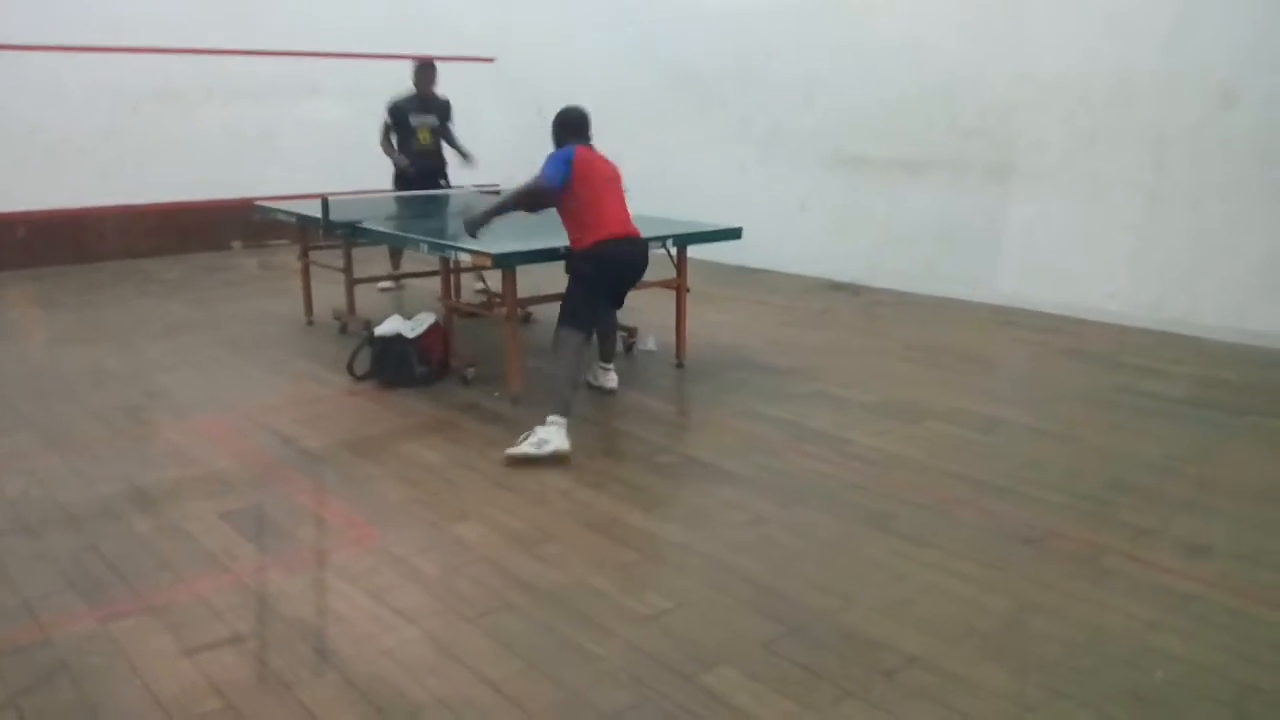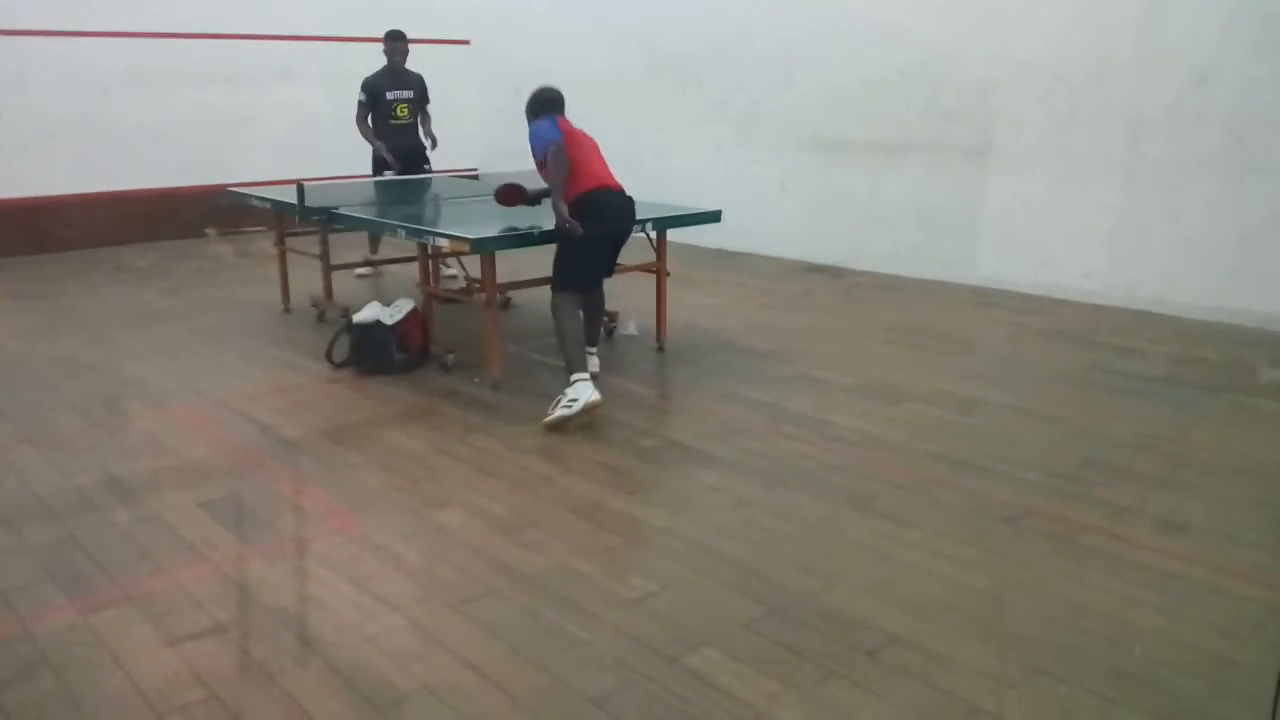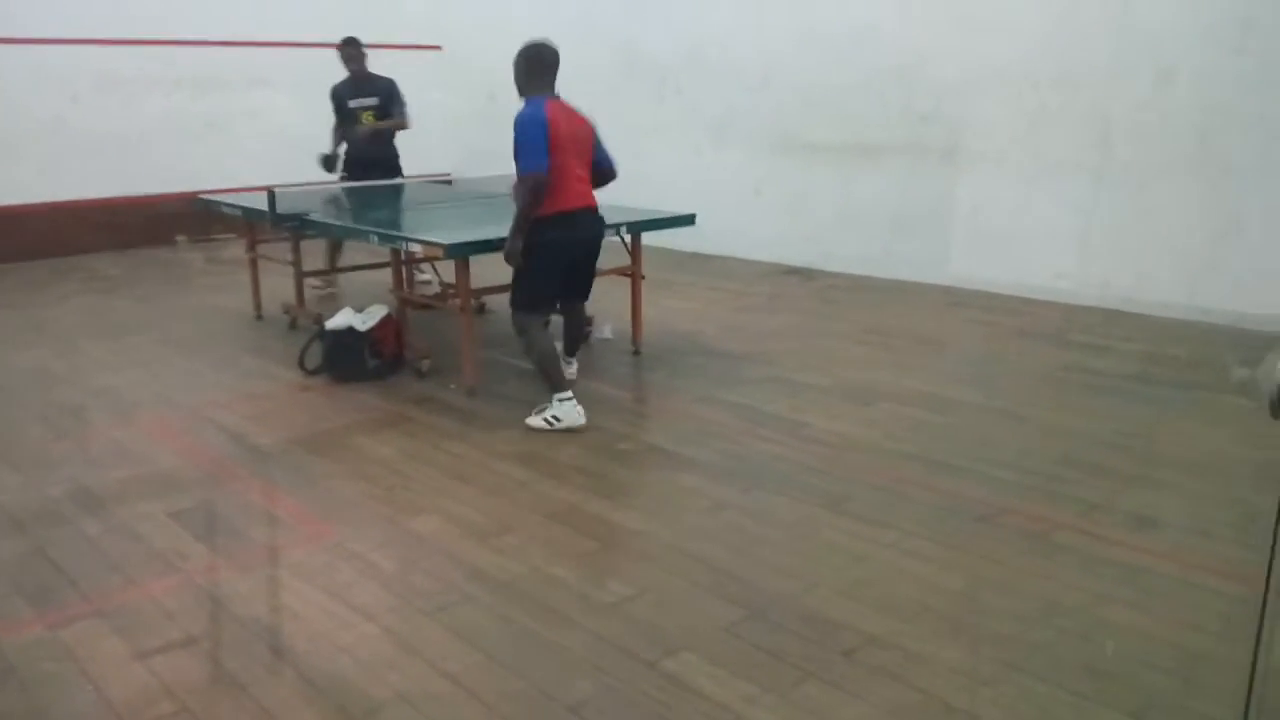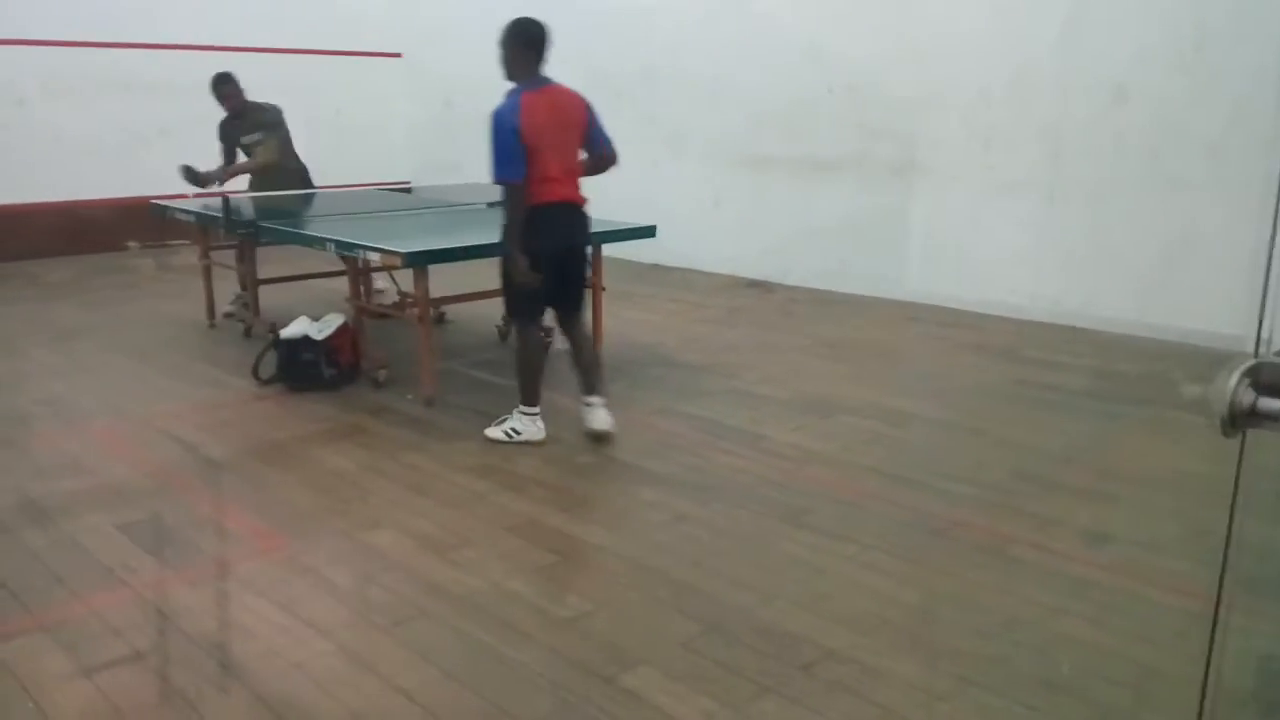
dt=0.4s
person 1, frame 1
left shoulder: (564, 159)
right shoulder: (608, 167)
left elbow: (539, 188)
left wrist: (485, 214)
right wrist: (550, 201)
left hip: (600, 253)
right hip: (635, 250)
left knee: (569, 339)
right knee: (603, 306)
left ankle: (554, 429)
right ankle: (606, 369)
person 1, frame 2
left shoulder: (543, 127)
right shoulder: (579, 134)
left elbow: (556, 155)
left wrist: (558, 202)
right wrist: (540, 194)
left hip: (594, 211)
right hip: (621, 207)
left knee: (565, 299)
right knee: (591, 280)
left ankle: (580, 385)
right ankle: (589, 354)
person 1, frame 3
left shoulder: (530, 117)
right shoulder: (578, 119)
left elbow: (534, 181)
right elbow: (606, 173)
left wrist: (516, 235)
left hip: (553, 229)
right hip: (588, 223)
left knee: (527, 317)
right knee: (572, 302)
left ankle: (564, 403)
right ankle: (568, 363)
person 1, frame 4
left shoulder: (509, 114)
right shoulder: (575, 102)
left elbow: (514, 190)
right elbow: (606, 158)
left wrist: (516, 252)
left hip: (536, 224)
right hip: (572, 219)
left knee: (527, 323)
right knee: (572, 317)
left ankle: (529, 417)
right ankle: (595, 406)
person 2, frame 1
left shoulder: (442, 105)
right shoulder: (398, 107)
right elbow: (385, 140)
left wrist: (460, 150)
right wrist: (396, 158)
left hip: (435, 174)
right hip: (407, 175)
right ankle: (395, 274)
person 2, frame 2
left shoulder: (417, 80)
right shoulder: (372, 83)
right elbow: (361, 120)
left wrist: (429, 131)
right wrist: (376, 144)
left hip: (415, 153)
right hip: (387, 155)
right ankle: (372, 258)
person 2, frame 3
left shoulder: (386, 85)
right shoulder: (338, 91)
left elbow: (403, 122)
left wrist: (374, 127)
right wrist: (335, 147)
left hip: (386, 162)
right hip: (355, 163)
right ankle: (329, 272)
person 2, frame 4
left shoulder: (270, 114)
right shoulder: (226, 127)
left elbow: (274, 157)
right elbow: (229, 166)
left wrist: (233, 171)
right wrist: (215, 174)
left hip: (296, 180)
right hip: (262, 185)
right ankle: (244, 295)
